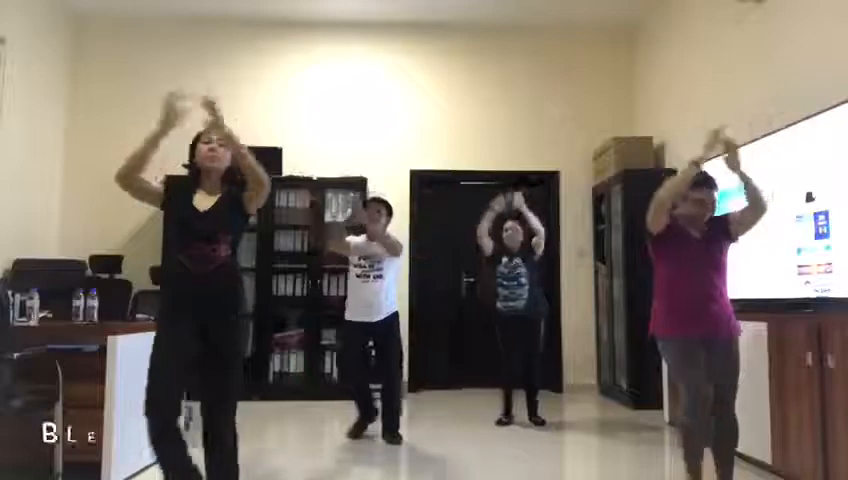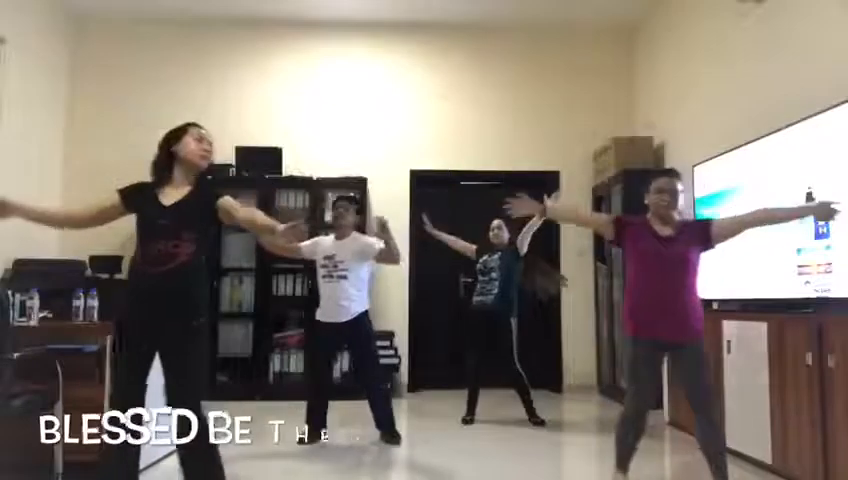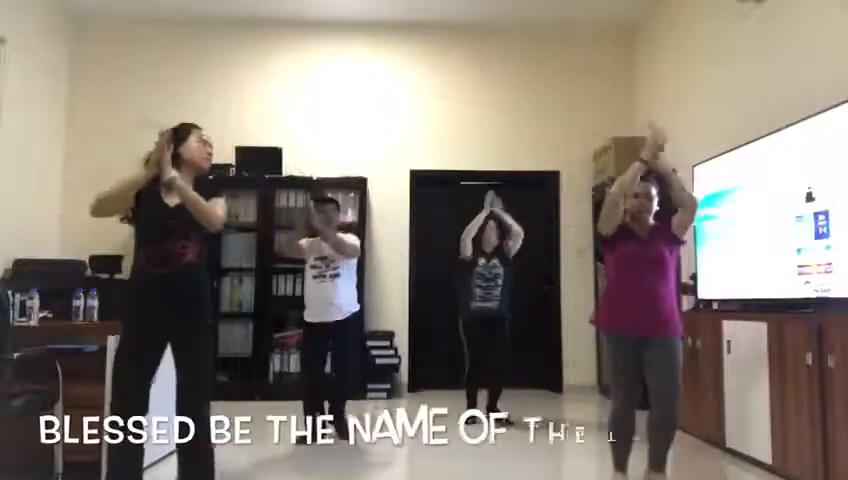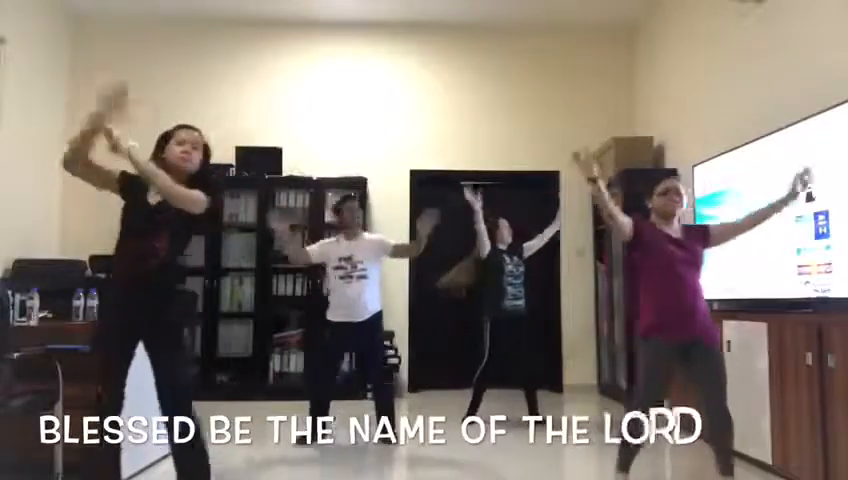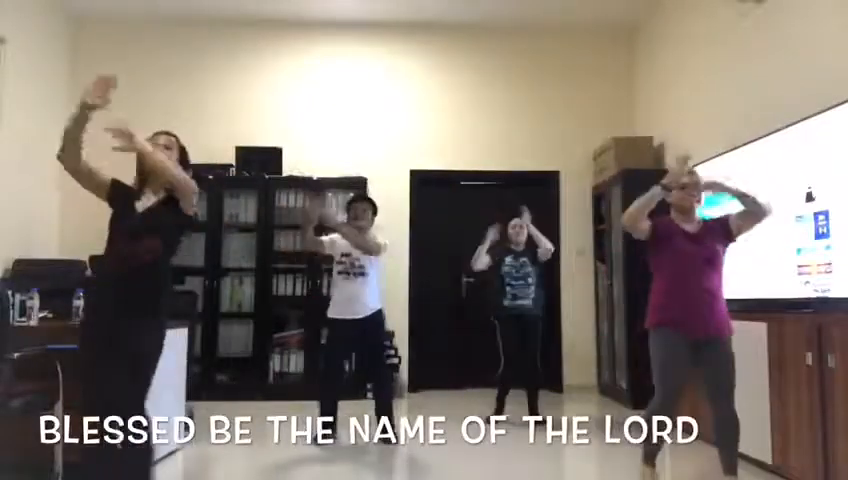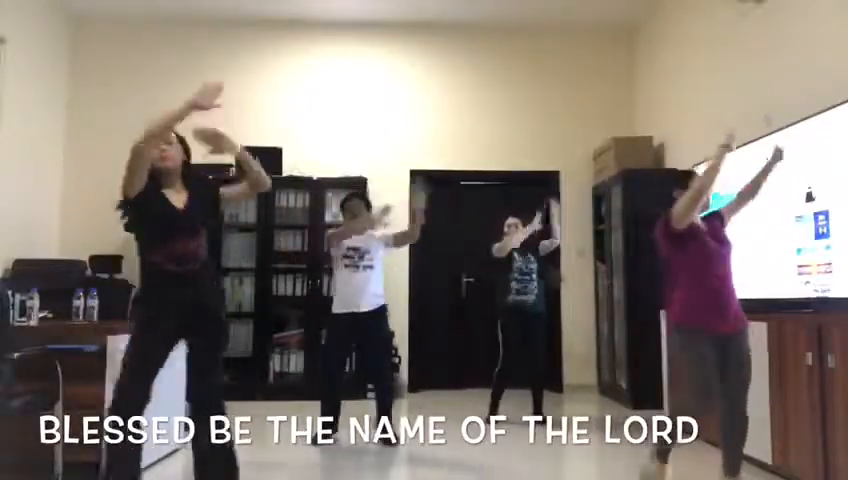
dt=0.4s
person 1, frame 1
left shoulder: (240, 199)
right shoulder: (174, 195)
left elbow: (260, 184)
right elbow: (125, 178)
left wrist: (230, 136)
right wrist: (163, 129)
left hip: (223, 313)
right hip: (177, 311)
left knee: (219, 411)
right knee: (160, 407)
person 1, frame 2
left shoulder: (209, 197)
right shoulder: (140, 194)
left elbow: (244, 217)
right elbow: (76, 219)
left wrist: (278, 229)
left hip: (185, 313)
right hip: (137, 312)
left knee: (185, 409)
right knee: (124, 408)
person 1, frame 3
left shoulder: (209, 195)
right shoulder: (143, 192)
left elbow: (214, 221)
right elbow: (99, 209)
left wrist: (173, 176)
right wrist: (150, 171)
left hip: (192, 313)
right hip: (143, 310)
left knee: (193, 413)
right knee: (126, 409)
person 1, frame 4
left shoulder: (198, 197)
right shoulder: (131, 186)
left elbow: (170, 192)
right elbow: (73, 164)
left wrist: (127, 149)
right wrist: (98, 119)
left hip: (161, 310)
right hip: (118, 307)
left knee: (176, 406)
right knee: (106, 407)
person 1, frame 5
left shoulder: (181, 203)
right shoulder: (121, 194)
left elbow: (186, 185)
right elbow: (69, 159)
left wrist: (137, 144)
right wrist: (84, 110)
left hip: (144, 315)
right hip: (101, 310)
left knee: (128, 407)
right knee: (95, 411)
person 1, frame 6
left shoulder: (205, 193)
right shoulder: (142, 193)
left elbow: (260, 185)
right elbow: (141, 148)
left wrist: (233, 148)
right wrist: (190, 106)
left hip: (204, 309)
right hip: (155, 308)
left knee: (208, 403)
right knee: (128, 399)
person 2, frame 1
left shoulder: (721, 228)
right shoulder: (662, 229)
left elbow: (758, 207)
right elbow: (660, 200)
left wrist: (737, 170)
right wrist: (701, 157)
left hip: (720, 330)
right hip: (675, 330)
left knee: (725, 407)
right knee: (698, 398)
person 2, frame 2
left shoulder: (697, 231)
right shoulder: (629, 229)
left elbow: (750, 220)
right elbow: (584, 217)
left wrist: (806, 210)
right wrist: (541, 208)
left hip: (687, 333)
right hip: (643, 332)
left knee: (705, 406)
right knee: (637, 405)
person 2, frame 3
left shoulder: (669, 234)
right shoulder: (613, 232)
left elbow: (689, 204)
right elbow: (613, 197)
left wrist: (661, 163)
right wrist: (642, 160)
left hip: (663, 331)
right hip: (621, 331)
left knee: (666, 403)
right knee: (625, 402)
person 2, frame 4
left shoulder: (697, 234)
right shoulder: (639, 230)
left elbow: (745, 224)
right elbow: (612, 216)
left wrist: (787, 198)
right wrist: (596, 182)
left hip: (700, 331)
right hip: (658, 332)
left knee: (717, 405)
right knee: (645, 404)
person 2, frame 5
left shoulder: (718, 229)
right shoulder: (658, 229)
left elbow: (761, 212)
right elbow: (628, 220)
left wrist: (725, 189)
right wrist: (665, 183)
left hip: (714, 329)
right hip: (669, 327)
left knee: (725, 405)
right knee: (666, 402)
person 2, frame 6
left shoulder: (714, 222)
right shoulder: (672, 225)
left elbow: (744, 197)
right elbow: (699, 189)
left wrist: (771, 163)
right wrist: (721, 152)
left hip: (732, 325)
right hip: (692, 325)
left knee: (736, 408)
right knee: (700, 399)
person 3, frame 1
left shoulder: (391, 243)
right shoulder: (354, 243)
left elbow: (393, 249)
right elbow: (334, 245)
left wrist: (368, 225)
right wrist: (345, 223)
left hip: (386, 318)
right hip: (355, 319)
left knee: (391, 373)
right knee: (352, 371)
left ankle: (390, 427)
right ankle: (366, 413)
person 3, frame 2
left shoulder: (364, 244)
right shoulder: (320, 244)
left elbow: (393, 259)
right elbow: (287, 250)
left wrist: (387, 238)
right wrist: (260, 236)
left hip: (356, 319)
right hip: (325, 320)
left knee: (371, 374)
right knee: (317, 374)
left ankle: (387, 428)
right ankle: (315, 428)
person 3, frame 3
left shoulder: (348, 240)
right shoulder: (308, 245)
left elbow: (351, 252)
right elbow: (287, 251)
left wrist: (323, 228)
right wrist: (303, 227)
left hip: (346, 318)
right hip: (315, 320)
left knee: (344, 372)
right knee: (311, 375)
left ankle: (337, 415)
right ankle: (315, 427)
person 3, frame 4
left shoulder: (375, 242)
right shoulder: (328, 246)
left elbow: (409, 252)
right elbow: (298, 258)
left wrist: (422, 234)
right wrist: (284, 237)
left hip: (369, 320)
right hip: (337, 321)
left knee: (378, 376)
right knee: (322, 375)
left ankle: (386, 427)
right ankle: (315, 427)
person 3, frame 5
left shoulder: (375, 241)
right shoulder: (335, 241)
left elbow: (369, 249)
right elbow: (310, 244)
left wrist: (337, 225)
right wrist: (310, 222)
left hip: (370, 317)
right hip: (338, 318)
left knee: (380, 374)
right knee: (330, 374)
left ankle: (385, 426)
right ankle: (328, 427)
person 3, frame 6
left shoulder: (379, 239)
right shoulder: (337, 240)
left elbow: (411, 237)
right elbow: (335, 235)
left wrist: (416, 211)
right wrist: (370, 221)
left hip: (374, 312)
right hip: (342, 313)
left knee: (382, 372)
right knee: (332, 371)
left ankle: (386, 428)
right ankle: (328, 427)
person 4, frame 1
left shoulder: (531, 252)
right shoulder: (497, 254)
left elbow: (540, 231)
right elbow: (481, 235)
left wrist: (522, 208)
right wrist: (494, 210)
left hip: (531, 317)
right hip: (505, 318)
left knee: (532, 365)
right knee: (510, 364)
left ankle: (533, 411)
right ankle: (507, 411)
person 4, frame 2
left shoulder: (514, 252)
right shoulder: (481, 252)
left elbow: (528, 231)
right elbow: (455, 243)
left wrist: (543, 214)
right wrist: (432, 230)
left hip: (503, 316)
right hip: (478, 315)
left knee: (512, 364)
right knee: (474, 363)
left ankle: (531, 411)
right ankle: (471, 409)
person 4, frame 3
left shoulder: (504, 254)
right shoulder: (470, 254)
left elbow: (518, 235)
right elbow: (466, 237)
left wrist: (500, 213)
right wrist: (484, 212)
left hip: (498, 318)
right hip: (472, 318)
left knee: (499, 363)
right knee: (474, 363)
left ankle: (492, 409)
right ankle: (471, 410)
person 4, frame 4
left shoulder: (518, 252)
right shoulder: (488, 253)
left elbow: (542, 239)
right elbow: (481, 233)
left wrist: (558, 220)
right wrist: (477, 209)
left hip: (520, 317)
right hip: (497, 318)
left knee: (529, 363)
right knee: (490, 364)
left ankle: (533, 411)
right ankle: (471, 411)
person 4, frame 5
left shoulder: (534, 253)
right shoulder: (499, 253)
left elbow: (550, 249)
right elbow: (475, 265)
left wrist: (531, 227)
right wrist: (487, 241)
left hip: (533, 317)
right hip: (507, 316)
left knee: (532, 363)
right knee: (509, 363)
left ankle: (534, 411)
right ankle: (498, 410)
person 4, frame 6
left shoulder: (533, 249)
right shoulder: (499, 248)
left elbow: (556, 240)
right elbow: (509, 244)
left wrist: (555, 215)
right wrist: (532, 227)
left hip: (535, 313)
right hip: (510, 313)
left knee: (538, 362)
right knee: (507, 361)
left ankle: (538, 411)
right ankle: (493, 410)
